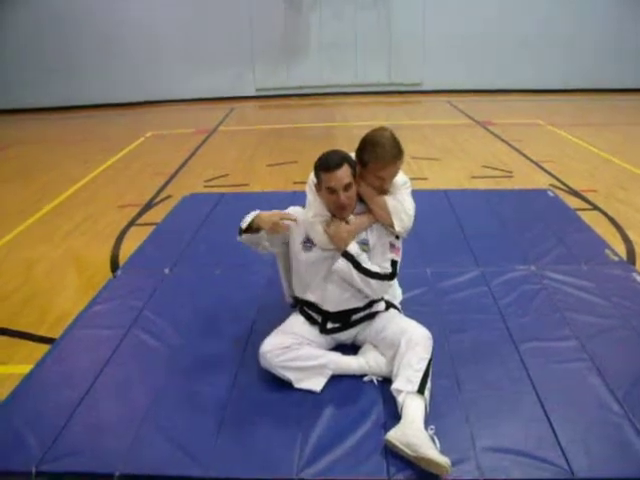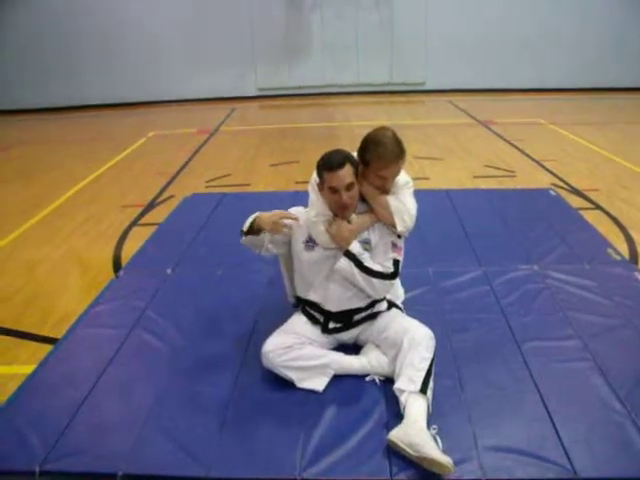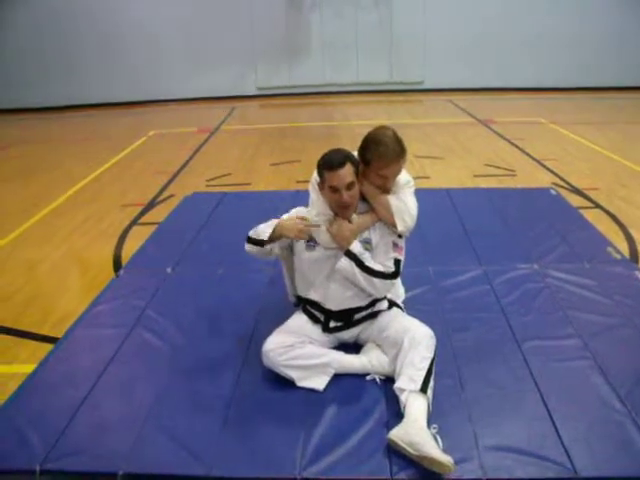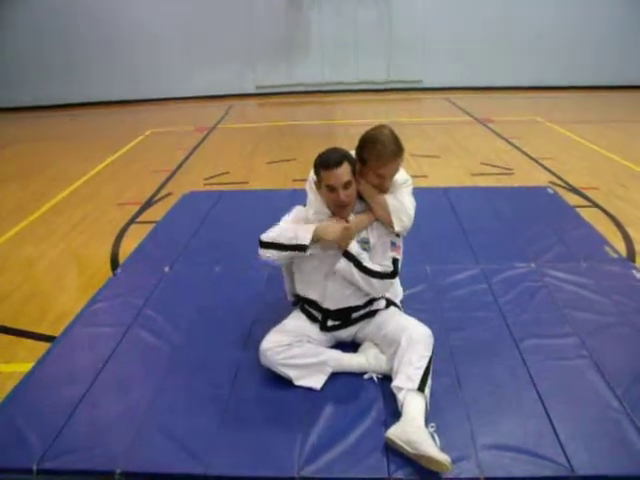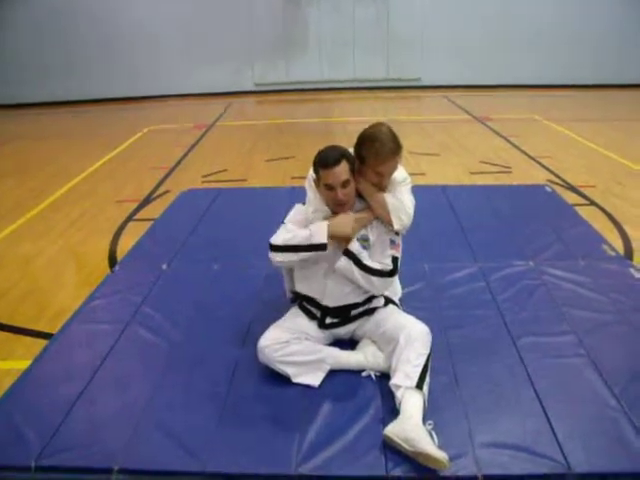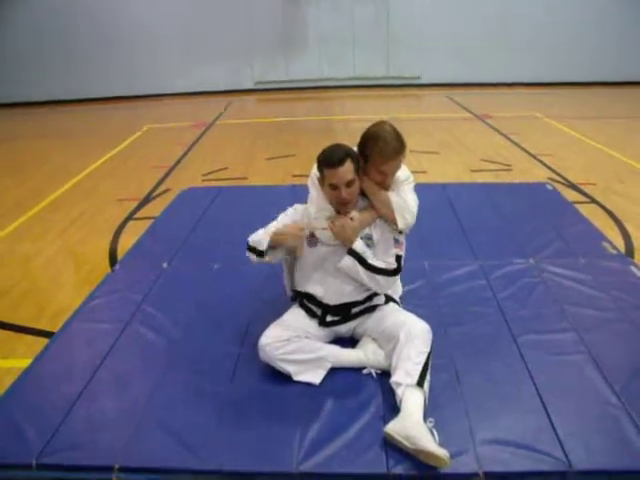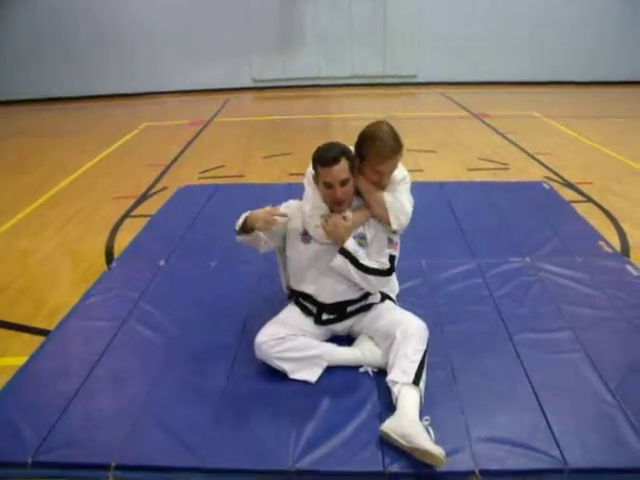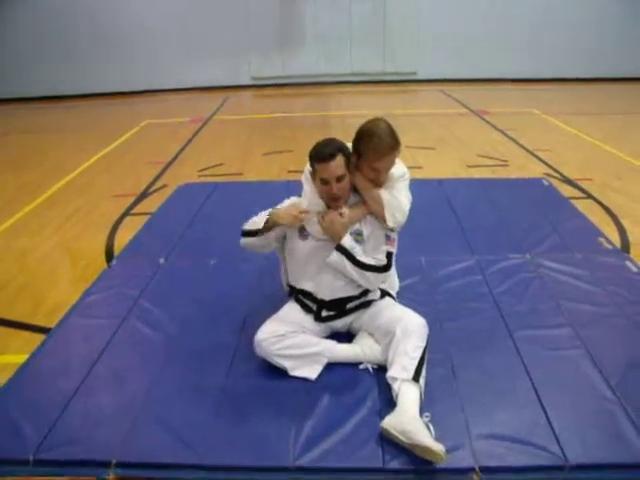
dt=0.2s
person 1, frame 1
left shoulder: (378, 224)
right shoulder: (300, 219)
left elbow: (380, 286)
right elbow: (255, 239)
left wrist: (347, 247)
right wrist: (257, 220)
left hip: (368, 316)
right hip: (315, 318)
left knee: (418, 338)
right knee: (271, 353)
left ankle: (412, 426)
right ankle: (369, 363)
person 1, frame 2
left shoulder: (380, 223)
right shoulder: (302, 219)
left elbow: (382, 285)
right elbow: (256, 241)
left wrist: (349, 247)
right wrist: (259, 222)
left hip: (371, 315)
right hip: (318, 318)
left knee: (420, 337)
right knee: (273, 353)
left ankle: (414, 426)
right ankle: (372, 363)
person 1, frame 3
left shoulder: (381, 223)
right shoulder: (305, 217)
left elbow: (383, 284)
right elbow: (254, 243)
left wrist: (350, 246)
right wrist: (279, 229)
left hip: (372, 314)
right hip: (318, 317)
left knee: (421, 337)
right knee: (273, 352)
left ankle: (414, 426)
right ankle: (372, 361)
person 1, frame 4
left shoulder: (379, 222)
right shoulder: (304, 216)
left elbow: (381, 284)
right elbow: (269, 247)
left wrist: (347, 247)
right wrist: (317, 232)
left hip: (369, 313)
right hip: (315, 316)
left knee: (419, 336)
right knee: (271, 351)
left ankle: (412, 424)
right ankle: (370, 361)
person 1, frame 5
left shoulder: (378, 219)
right shoulder: (304, 214)
left elbow: (382, 281)
right elbow: (278, 249)
left wrist: (349, 245)
right wrist: (329, 229)
left hip: (367, 311)
right hip: (314, 313)
left knee: (417, 334)
right knee: (269, 348)
left ankle: (410, 422)
right ankle: (368, 358)
person 1, frame 6
left shoulder: (381, 217)
right shoulder: (303, 214)
left elbow: (387, 280)
right elbow: (257, 247)
left wrist: (353, 243)
right wrist: (273, 238)
left hip: (368, 309)
right hip: (314, 311)
left knee: (418, 331)
right knee: (270, 346)
left ankle: (411, 419)
right ankle: (368, 355)
person 1, frame 7
left shoulder: (376, 216)
right shoulder: (298, 211)
left elbow: (379, 280)
right elbow: (253, 239)
left wrist: (345, 242)
right wrist: (251, 220)
left hip: (364, 307)
right hip: (311, 309)
left knee: (414, 329)
right knee: (266, 344)
left ankle: (407, 418)
right ankle: (364, 354)
person 1, frame 8
left shoulder: (373, 213)
right shoulder: (297, 207)
left elbow: (376, 276)
right elbow: (250, 239)
left wrist: (341, 239)
right wrist: (273, 217)
left hip: (363, 304)
right hip: (310, 307)
left knee: (413, 326)
right knee: (266, 341)
left ankle: (407, 414)
right ankle: (365, 350)
